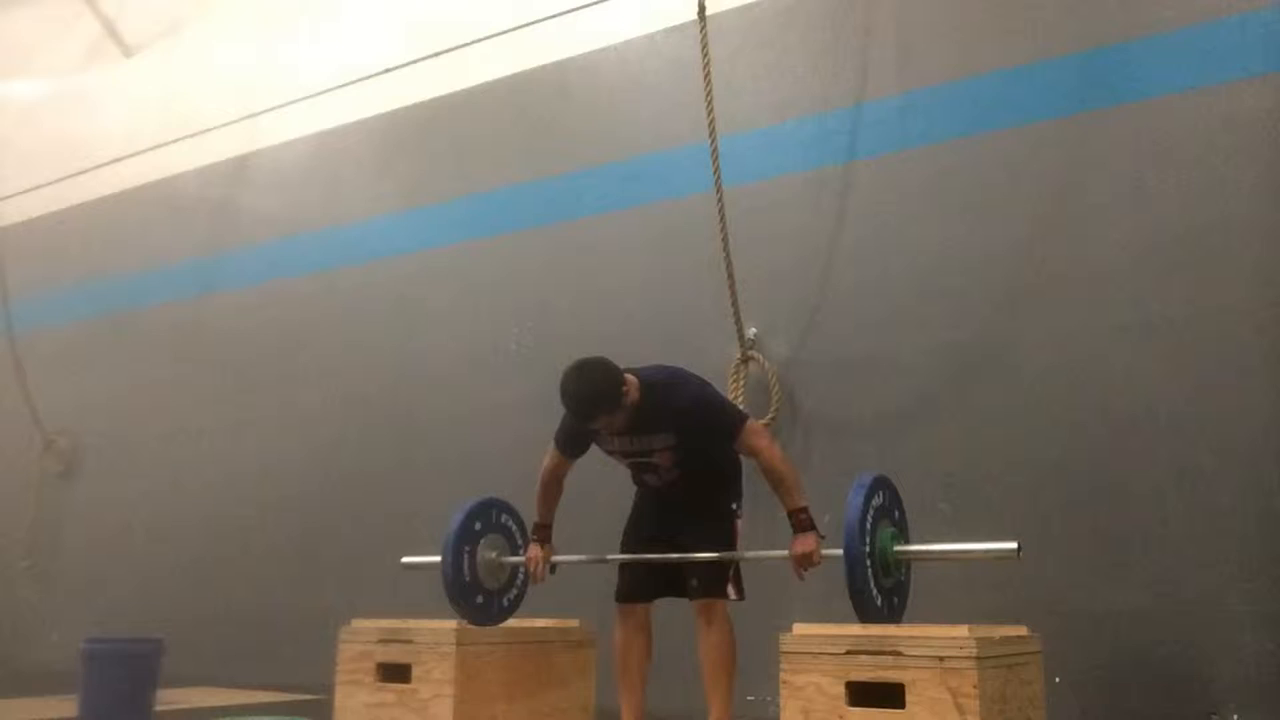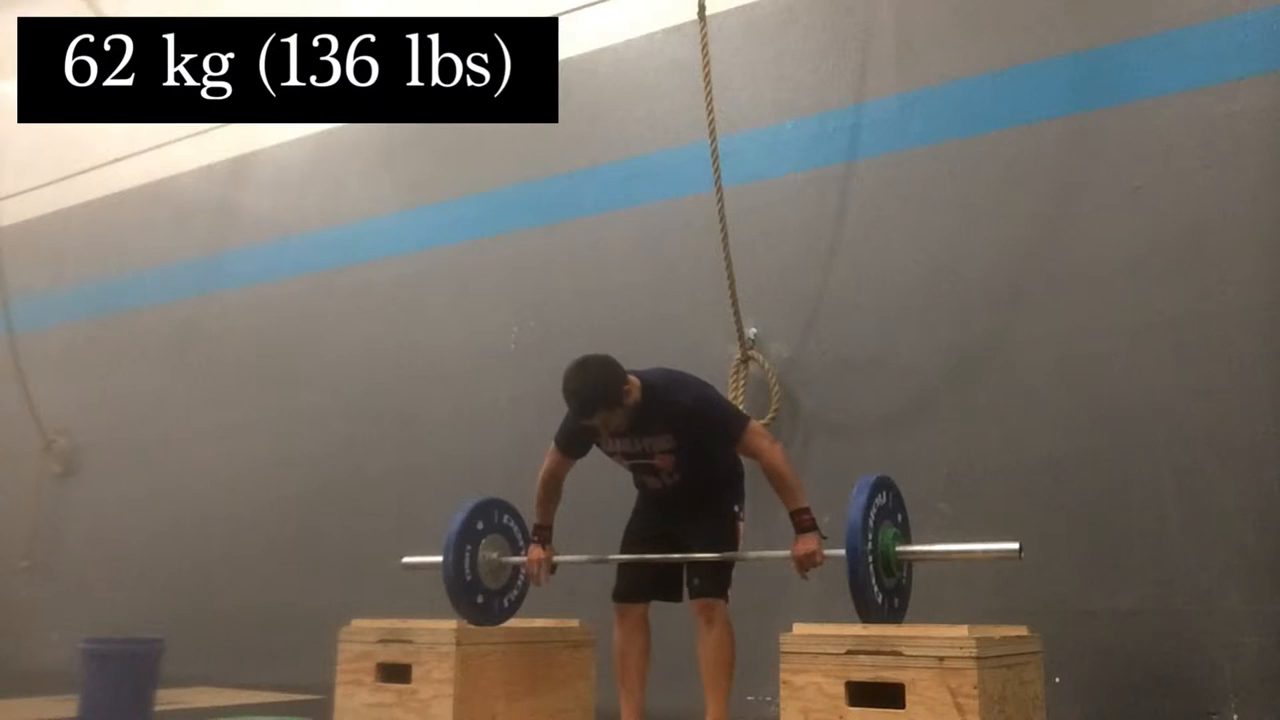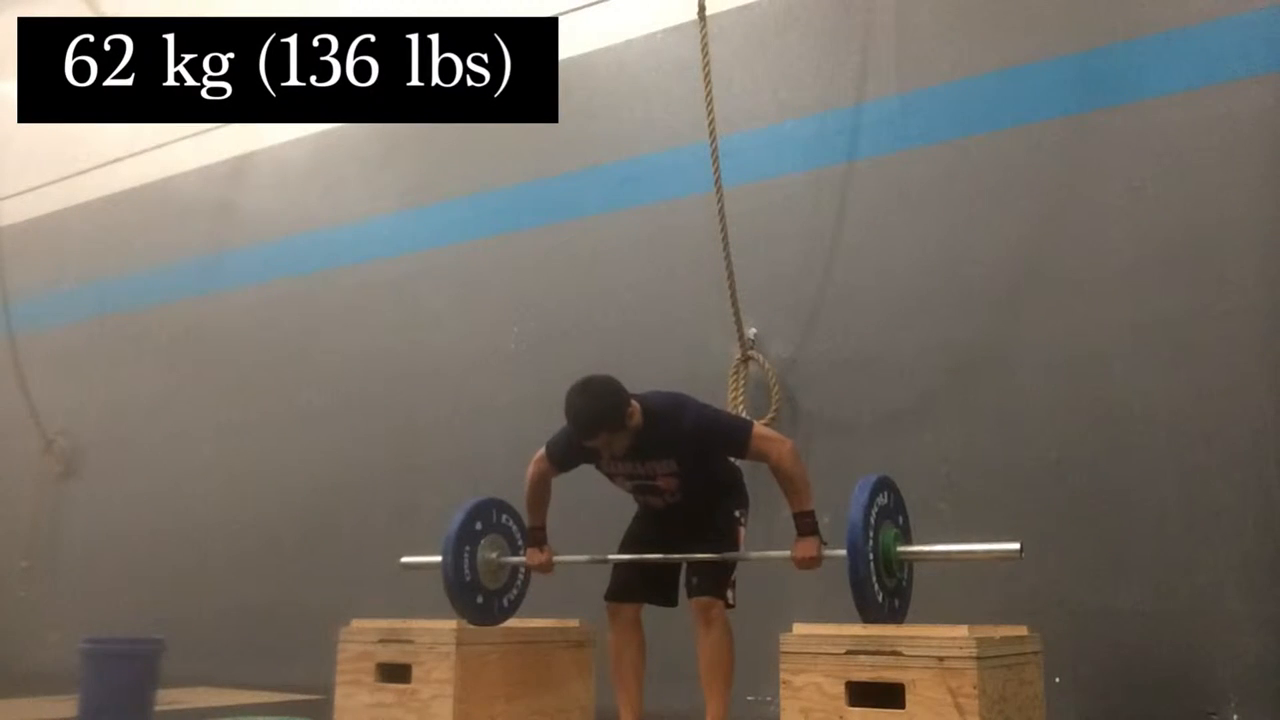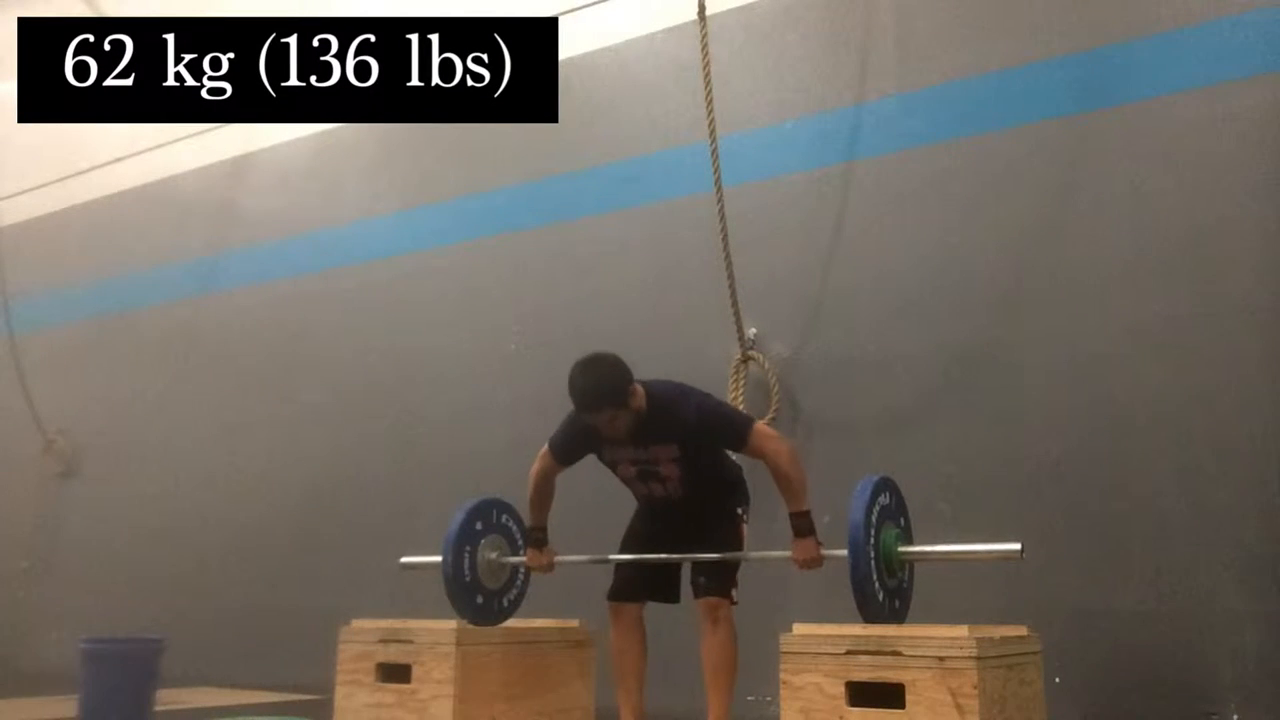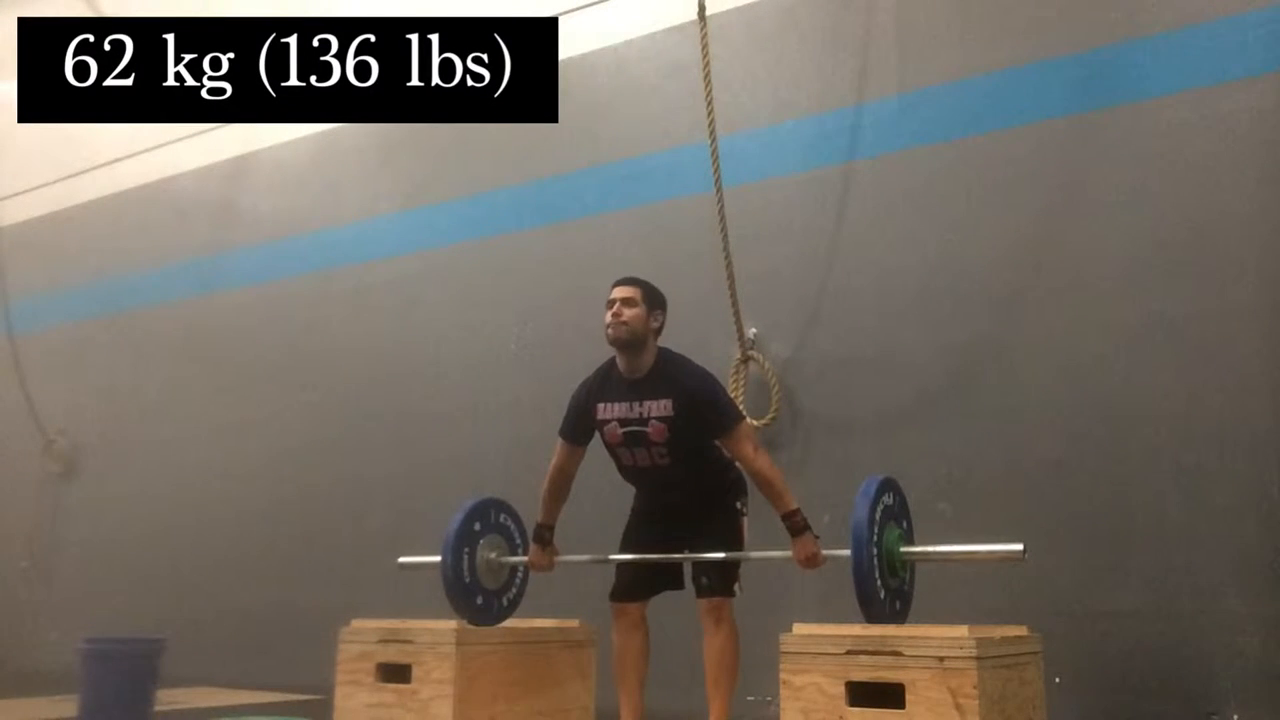
dt=1s
person 1, frame 1
left shoulder: (684, 396)
right shoulder: (585, 412)
left elbow: (764, 446)
right elbow: (554, 469)
left wrist: (803, 526)
right wrist: (541, 536)
left hip: (711, 498)
right hip: (656, 499)
left knee: (708, 604)
right knee: (630, 607)
person 1, frame 2
left shoulder: (684, 399)
right shoulder: (585, 415)
left elbow: (767, 448)
right elbow: (553, 470)
left wrist: (805, 527)
right wrist: (541, 537)
left hip: (712, 501)
right hip: (656, 503)
left knee: (708, 604)
right knee: (628, 606)
person 1, frame 3
left shoulder: (684, 420)
right shoulder: (582, 435)
left elbow: (780, 449)
right elbow: (538, 469)
left wrist: (807, 530)
right wrist: (537, 540)
left hip: (714, 509)
right hip: (656, 513)
left knee: (707, 605)
right knee: (620, 607)
person 1, frame 4
left shoulder: (688, 410)
right shoulder: (584, 425)
left elbow: (778, 449)
right elbow: (543, 468)
left wrist: (803, 531)
right wrist: (537, 540)
left hip: (716, 508)
right hip: (656, 513)
left knee: (713, 605)
right knee: (623, 607)
person 1, frame 5
left shoulder: (689, 382)
right shoulder: (593, 391)
left elbow: (750, 452)
right elbow: (563, 467)
left wrist: (799, 529)
right wrist: (542, 537)
left hip: (712, 504)
right hip: (653, 505)
left knee: (714, 605)
right knee: (625, 607)
